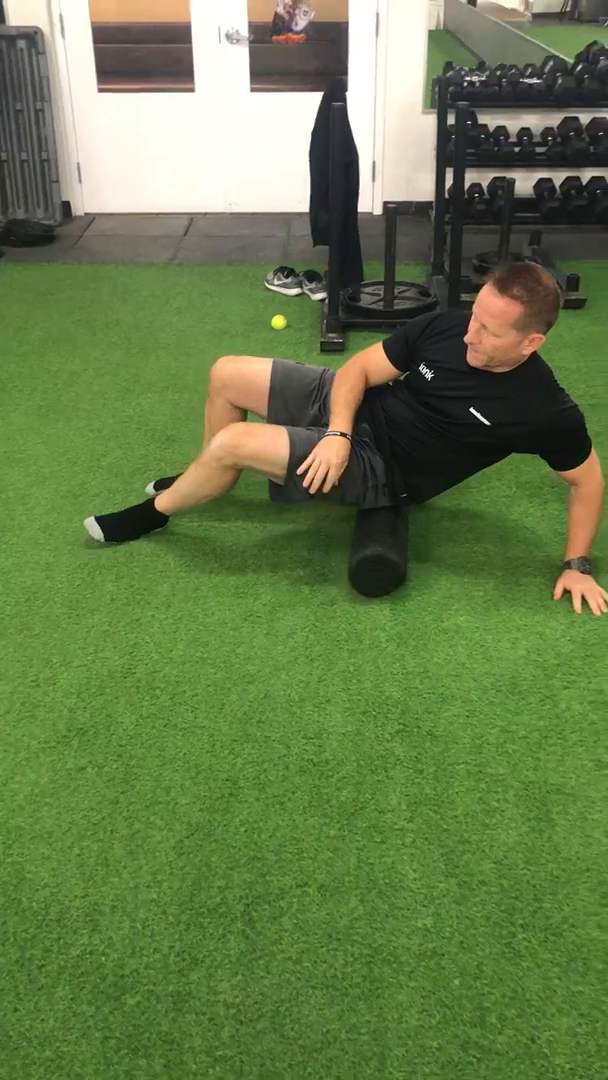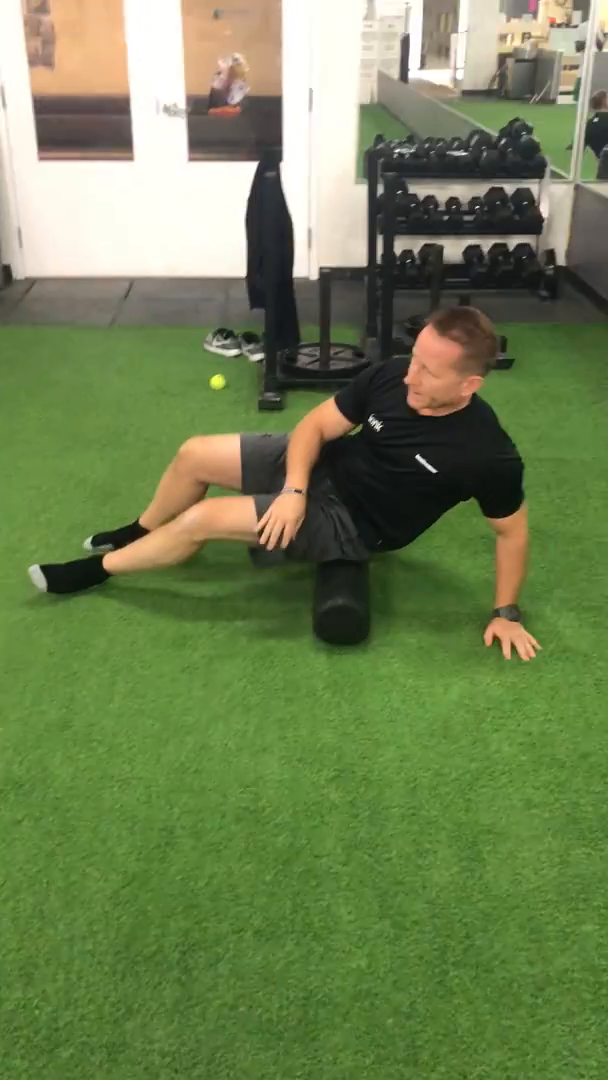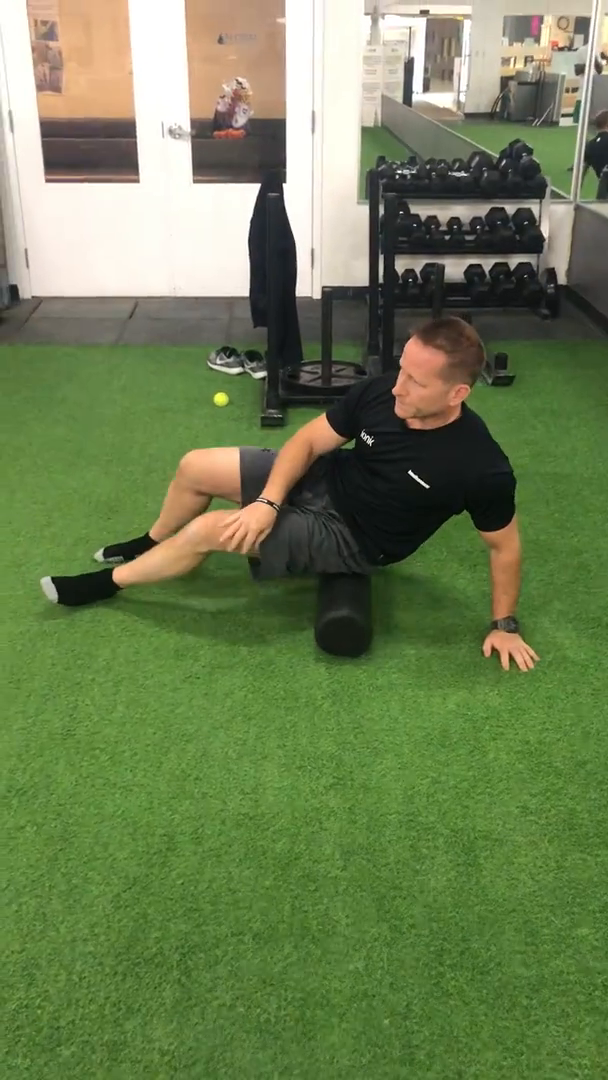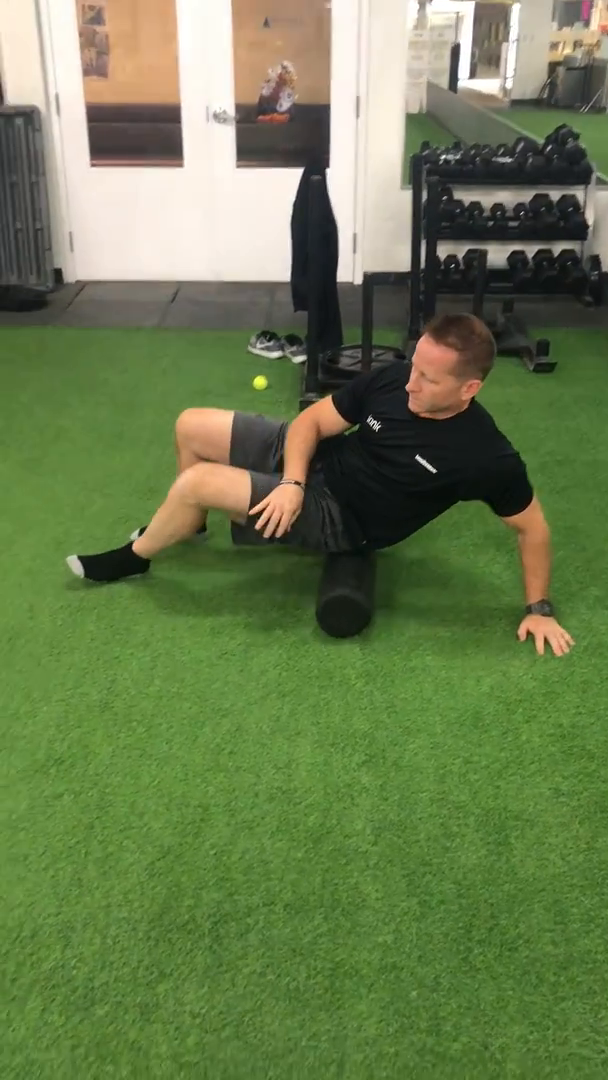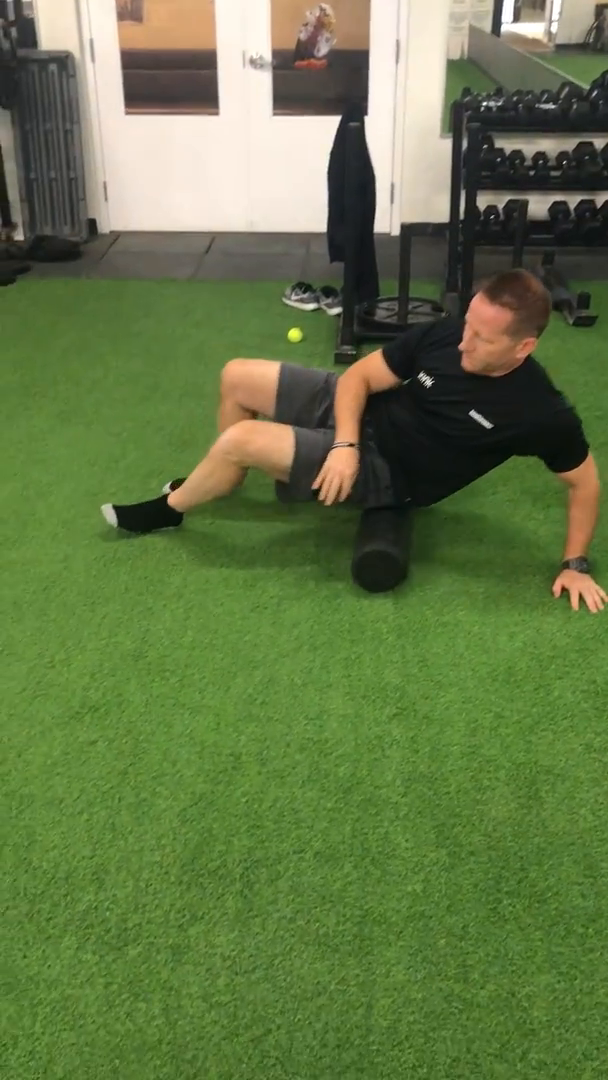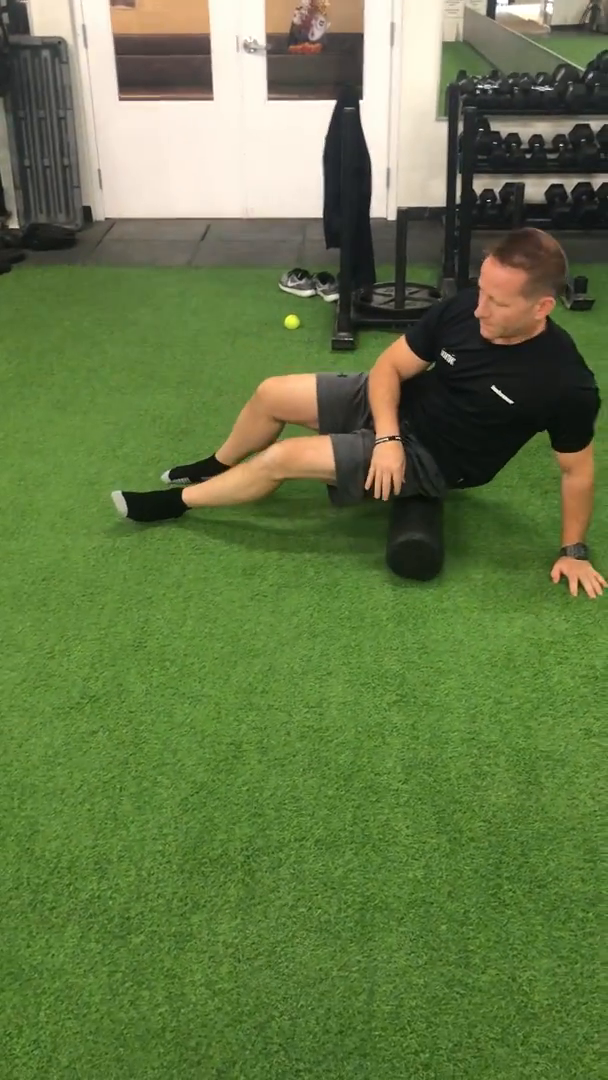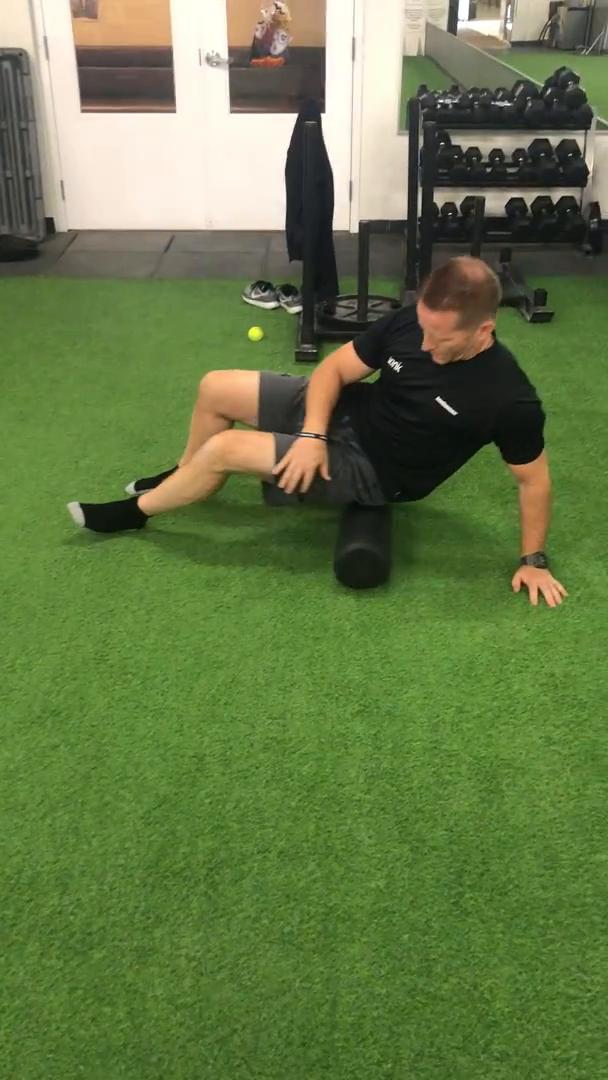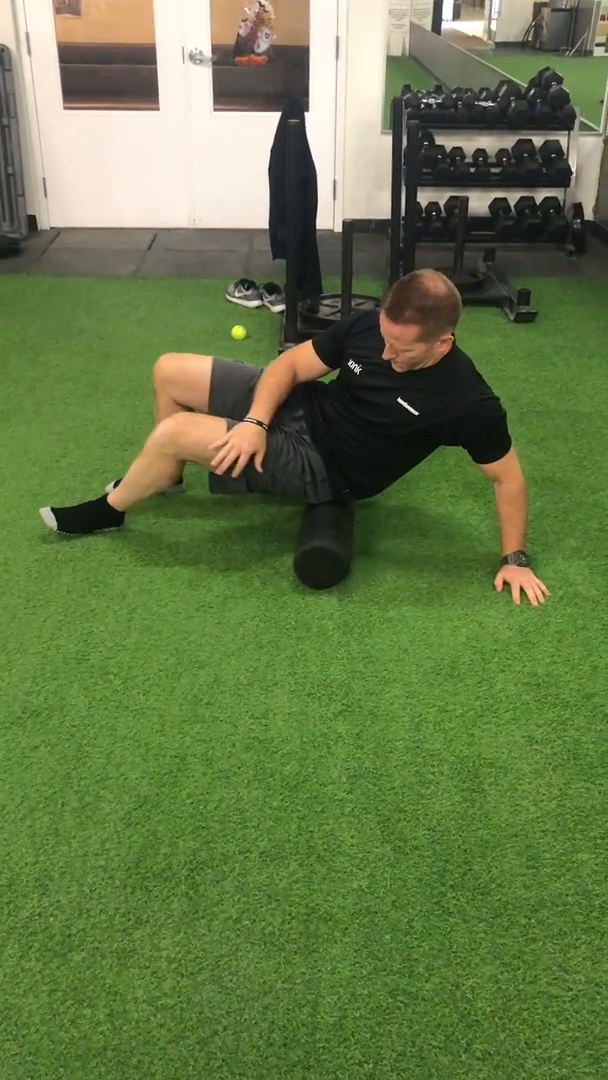
dt=0.5s
person 1, frame 1
left shoulder: (544, 410)
right shoulder: (445, 327)
right elbow: (359, 369)
right wrist: (338, 434)
left hip: (381, 467)
right hip: (359, 409)
left knee: (232, 443)
right knee: (227, 374)
left ankle: (154, 513)
right ankle: (199, 478)
person 1, frame 2
left shoulder: (487, 455)
right shoulder: (391, 377)
left elbow: (512, 531)
right elbow: (316, 425)
left wrist: (505, 614)
right wrist: (295, 489)
left hip: (349, 523)
right hip: (321, 467)
left knee: (203, 519)
right knee: (194, 455)
left ankle: (99, 569)
right ankle: (140, 532)
person 1, frame 3
left shoulder: (479, 468)
right shoulder: (380, 393)
left elbow: (505, 545)
right elbow: (308, 440)
left wrist: (504, 625)
right wrist: (268, 502)
left hip: (351, 538)
right hip: (323, 480)
left knee: (207, 530)
right knee: (193, 467)
left ankle: (108, 583)
right ankle: (151, 543)
person 1, frame 4
left shoulder: (485, 457)
right shoulder: (393, 379)
left elbow: (532, 527)
right elbow: (312, 421)
left wrist: (538, 609)
right wrist: (292, 483)
left hip: (338, 514)
right hip: (318, 460)
left knee: (196, 483)
right knee: (191, 425)
left ankle: (133, 559)
right ankle: (188, 525)
person 1, frame 5
left shoulder: (541, 412)
right shoulder: (445, 335)
right elbow: (359, 376)
right wrist: (346, 445)
left hip: (387, 471)
right hip: (362, 413)
left knee: (239, 442)
right knee: (238, 376)
left ankle: (168, 510)
right ankle: (209, 480)
person 1, frame 6
left shoulder: (566, 385)
right shoulder: (463, 310)
right elbow: (390, 366)
right wrist: (388, 439)
left hip: (432, 461)
right hip: (397, 405)
left knee: (283, 458)
right knee: (271, 394)
left ankle: (178, 501)
right ankle: (218, 466)
person 1, frame 7
left shoulder: (508, 399)
right shoulder: (411, 322)
left elbow: (534, 479)
right elbow: (335, 368)
left wrist: (533, 561)
right wrist: (312, 435)
left hip: (372, 470)
right hip: (346, 412)
left knee: (224, 449)
right knee: (214, 387)
left ankle: (135, 512)
right ankle: (182, 477)
person 1, frame 8
left shoulder: (467, 402)
right shoulder: (371, 325)
left elbow: (506, 476)
right elbow: (291, 364)
left wrist: (514, 558)
right wrist: (255, 422)
left hip: (320, 464)
right hip: (302, 406)
left knee: (171, 434)
right knee: (169, 371)
left ankle: (107, 511)
right ankle: (163, 475)
